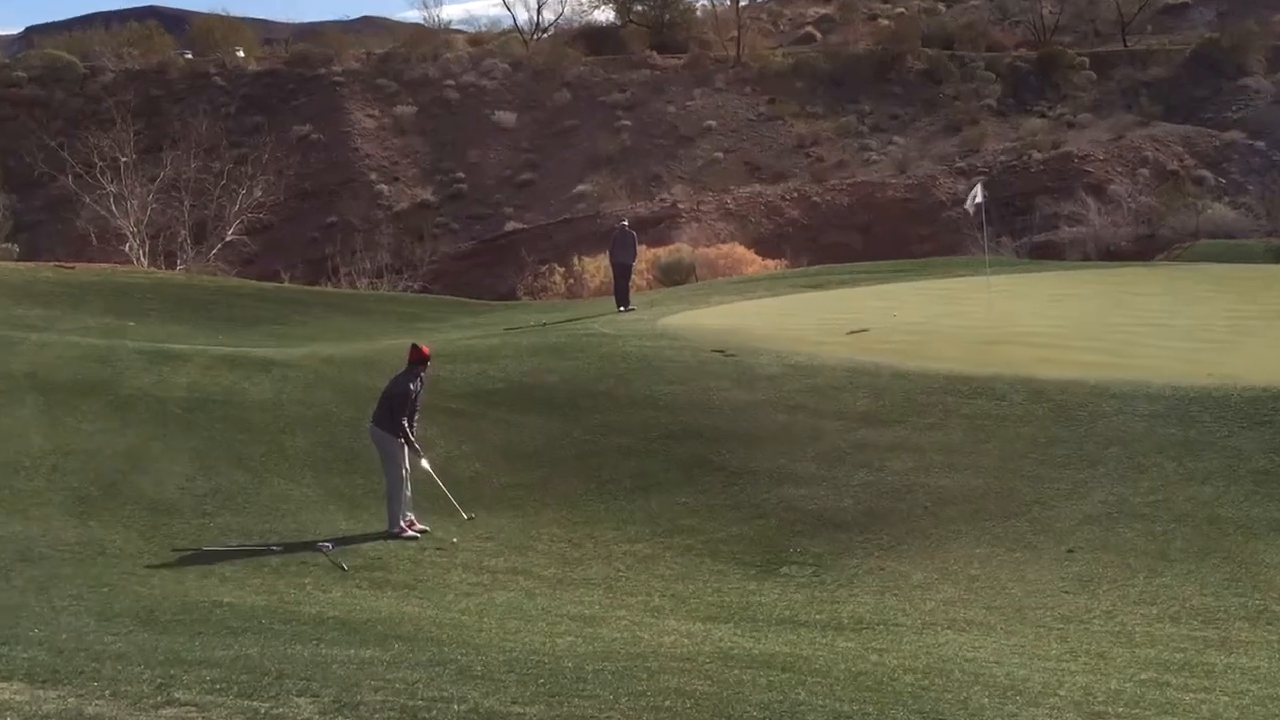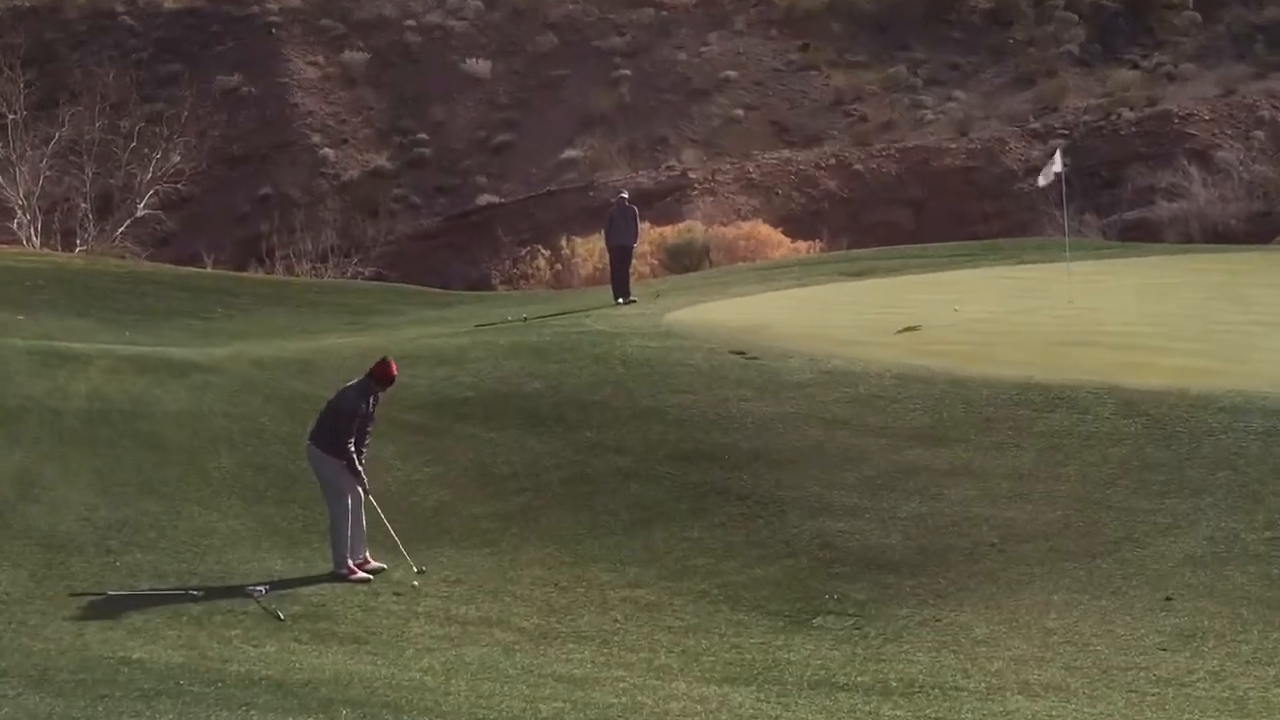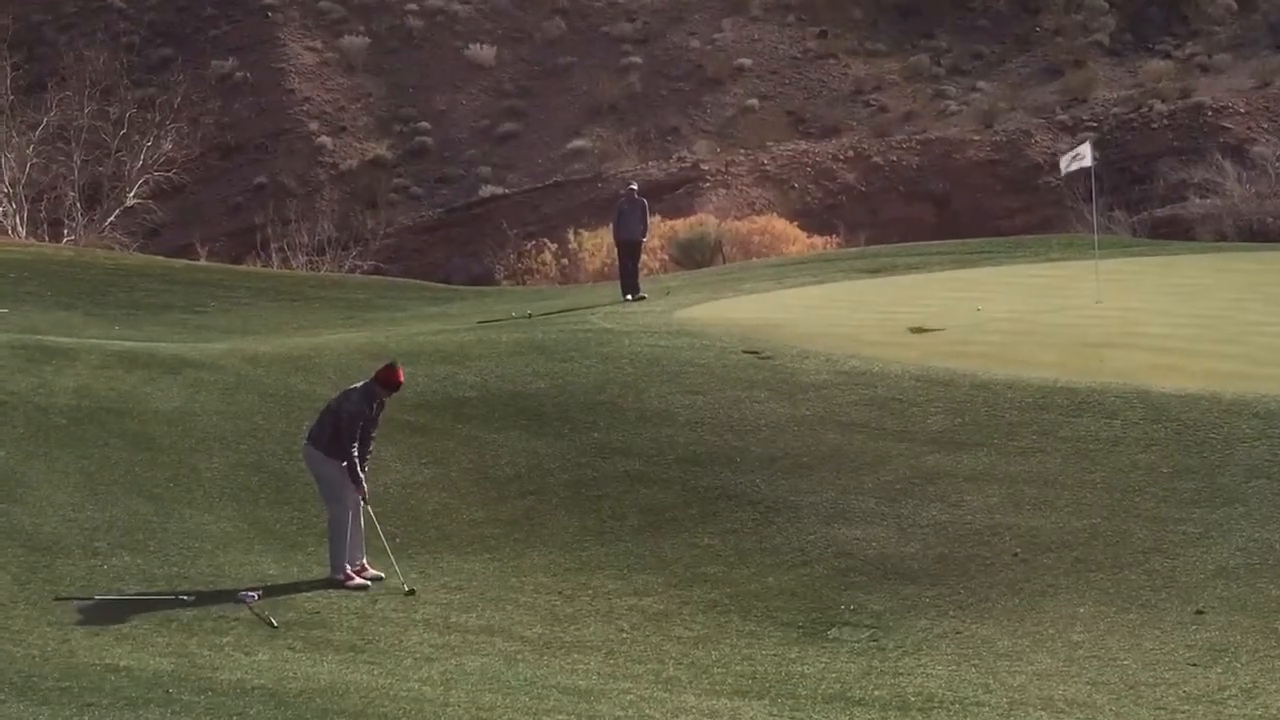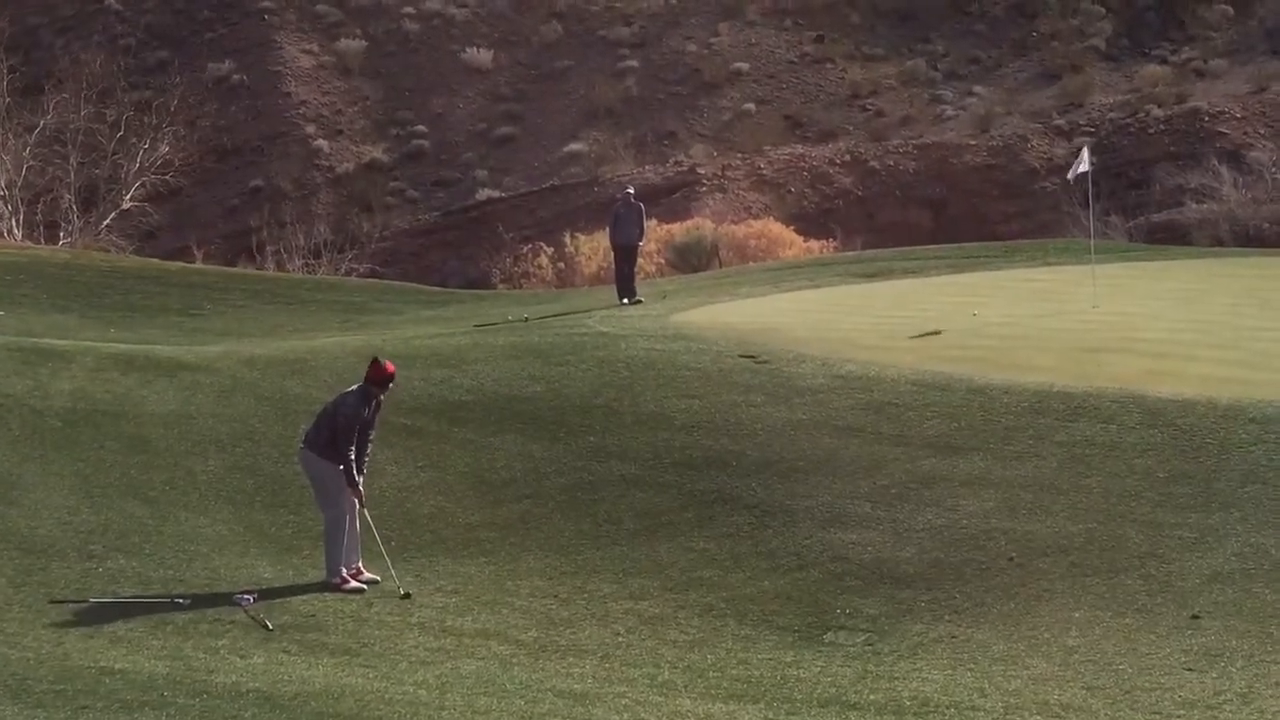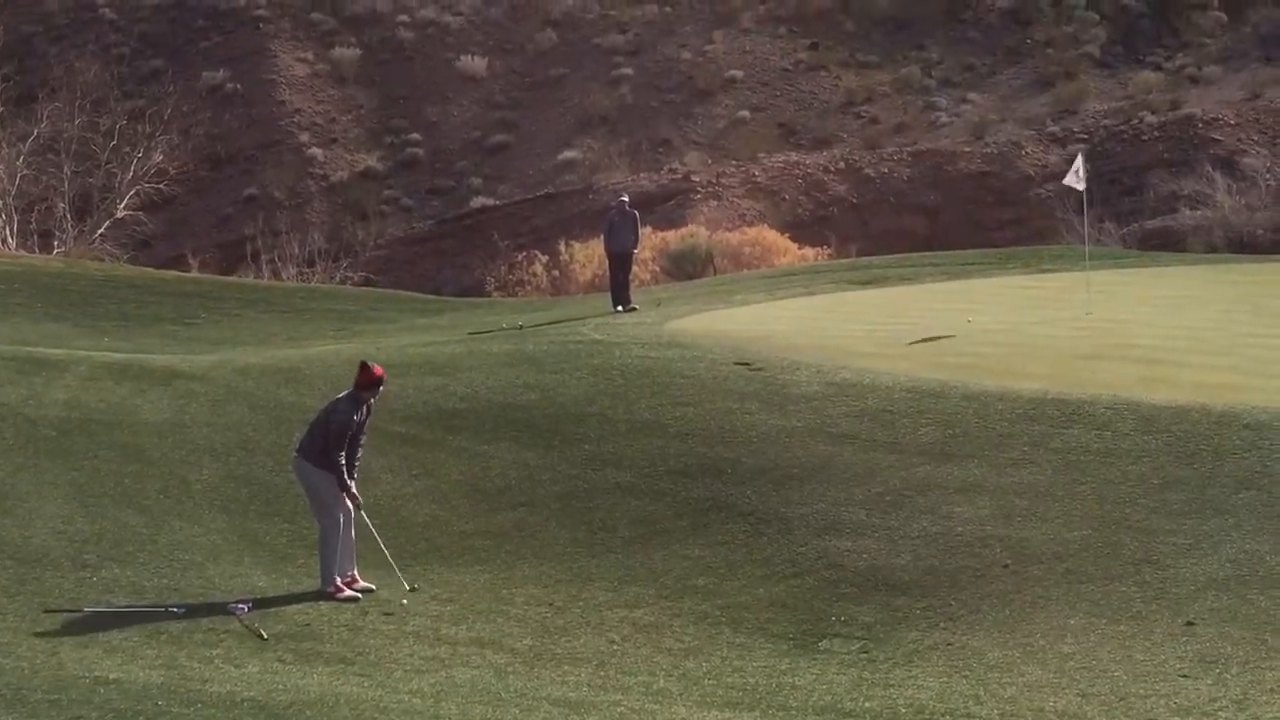
dt=0.7s
person 1, frame 1
left shoulder: (418, 379)
right shoulder: (404, 385)
left elbow: (414, 410)
right elbow: (400, 419)
left wrist: (412, 436)
right wrist: (411, 442)
left hip: (396, 431)
right hip: (385, 432)
left knee: (404, 473)
right knee: (396, 477)
left ankle: (407, 518)
right ankle: (395, 526)
person 1, frame 2
left shoulder: (372, 396)
right shoulder: (352, 400)
left elbow: (364, 432)
right elbow: (346, 442)
left wrist: (359, 464)
right wrist: (357, 473)
left hip: (339, 452)
right hip: (324, 452)
left knee: (356, 498)
right knee: (342, 506)
left ankle: (359, 556)
right ankle: (343, 565)
person 1, frame 3
left shoulder: (377, 400)
right shoulder: (355, 402)
left elbow: (367, 438)
right elbow: (349, 445)
left wrist: (361, 472)
right wrist: (358, 480)
left hip: (338, 453)
right hip: (321, 452)
left knee: (354, 505)
right knee: (342, 509)
left ankle: (356, 563)
right ankle: (340, 571)
person 1, frame 4
left shoulder: (375, 401)
right shoulder: (352, 404)
left elbow: (365, 439)
right elbow: (346, 447)
left wrist: (360, 475)
right wrist: (353, 482)
left hip: (334, 456)
right hip: (317, 455)
left knee: (350, 508)
right knee: (337, 512)
left ankle: (352, 566)
right ankle: (335, 575)
person 1, frame 5
left shoulder: (365, 406)
right shoulder: (344, 411)
left elbow: (355, 444)
right elbow: (336, 453)
left wrist: (351, 478)
right wrist: (346, 486)
left hip: (327, 465)
right hip: (312, 464)
left knee: (346, 514)
right knee: (332, 520)
left ankle: (347, 574)
right ankle: (330, 583)
